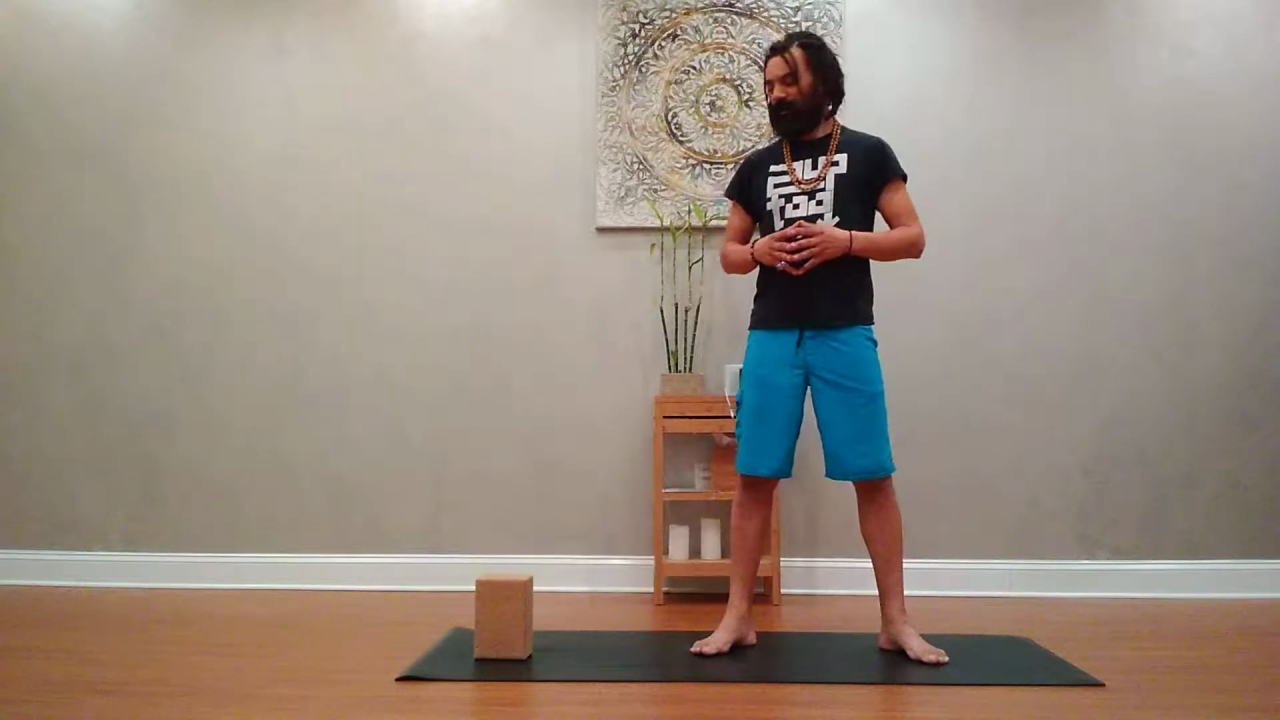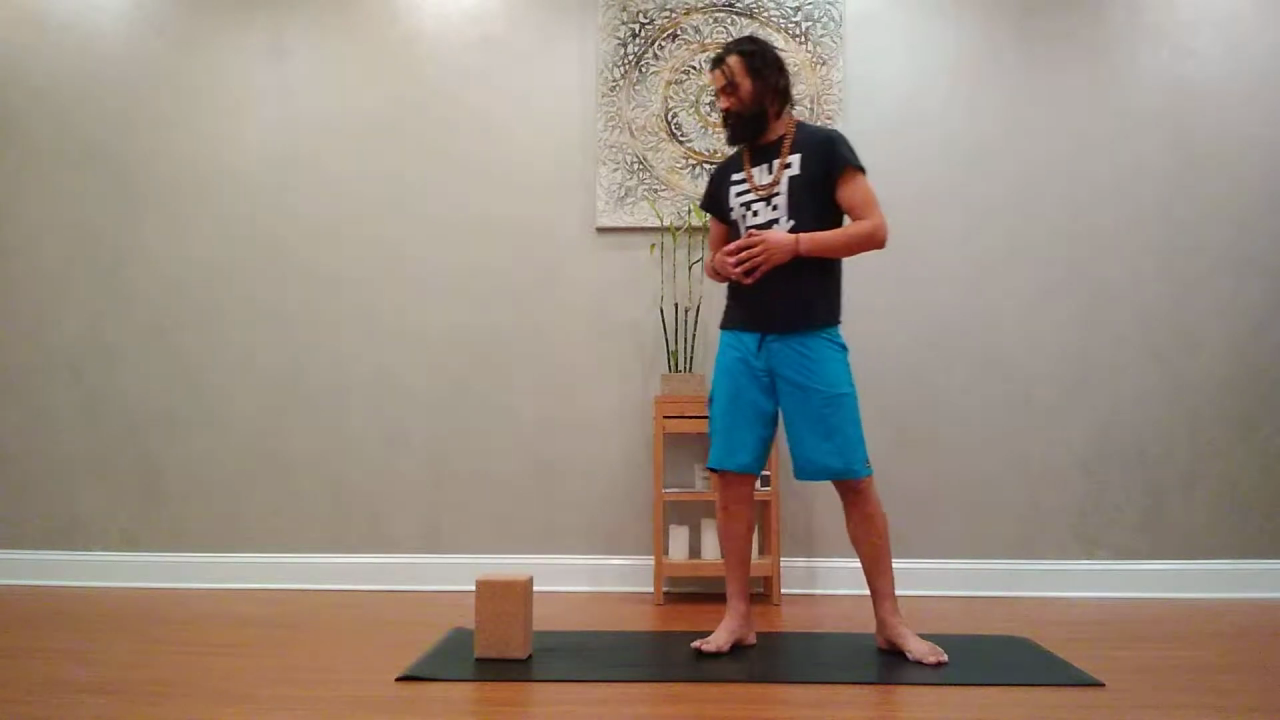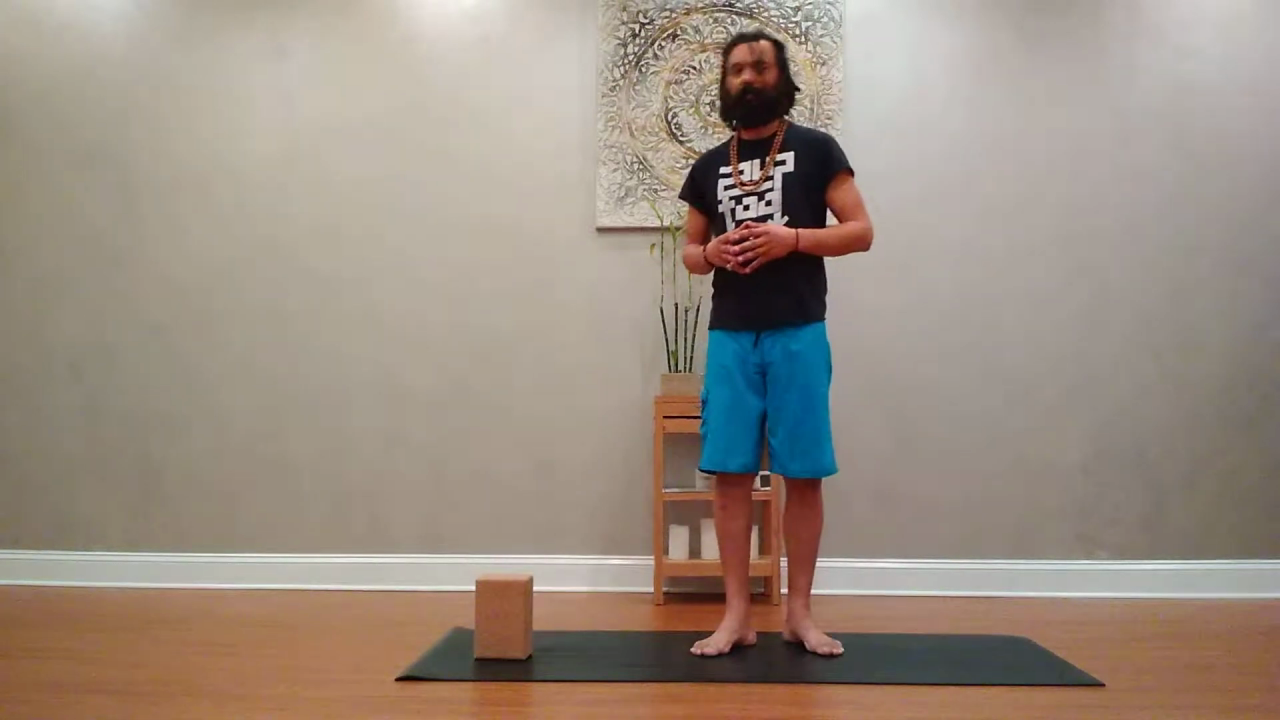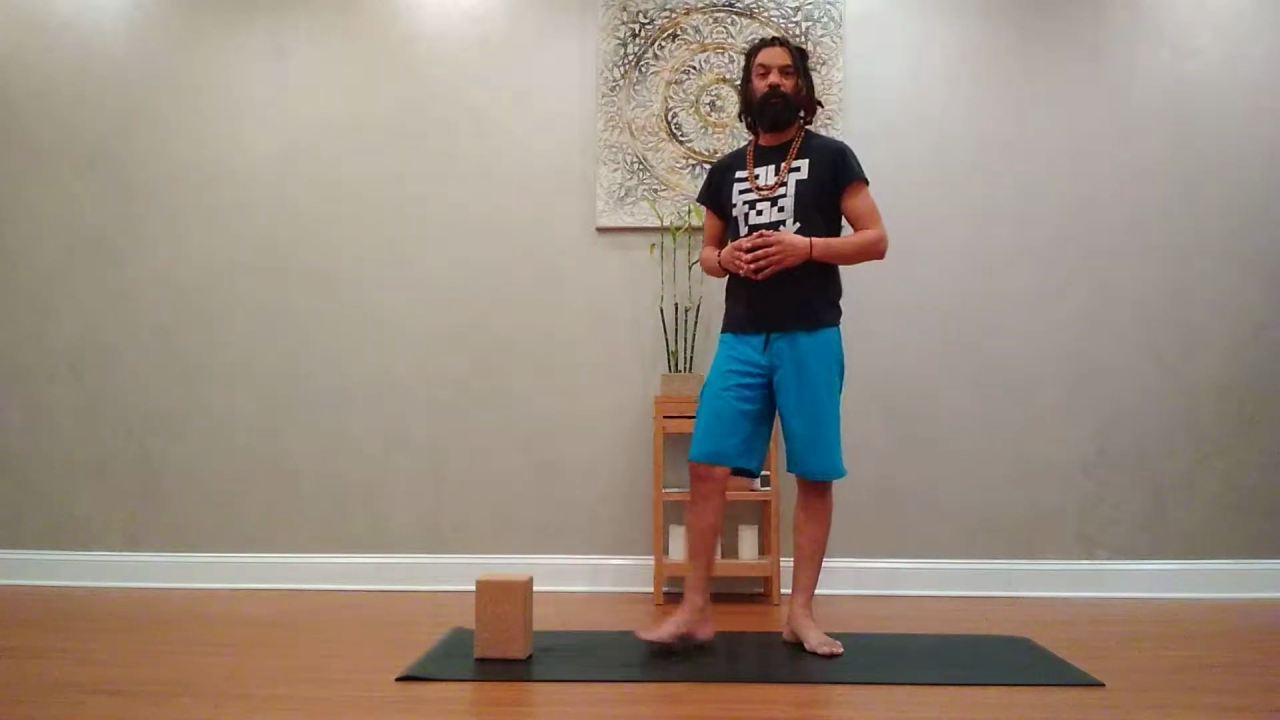
dt=0.7s
person 1, frame 1
left shoulder: (869, 153)
right shoulder: (758, 166)
left elbow: (913, 238)
right elbow: (728, 253)
left wrist: (843, 240)
right wrist: (760, 251)
left hip: (846, 336)
right hip: (771, 338)
left knee: (873, 477)
right knee: (755, 477)
left ankle: (895, 621)
right ankle: (738, 616)
person 1, frame 2
left shoulder: (824, 146)
right shoulder: (726, 172)
left elbow: (874, 229)
left wrist: (791, 244)
right wrist: (722, 263)
left hip: (812, 339)
right hip: (740, 341)
left knee: (852, 478)
right knee: (732, 475)
left ankle: (889, 619)
right ankle: (738, 615)
person 1, frame 3
left shoulder: (816, 148)
right shoulder: (709, 166)
left elbow: (860, 231)
right elbow: (689, 250)
left wrist: (791, 238)
right wrist: (712, 253)
left hip: (799, 333)
right hip: (730, 336)
left knee: (804, 474)
right knee: (730, 474)
left ankle: (799, 612)
right ankle: (738, 614)
person 1, frame 4
left shoulder: (831, 156)
right shoulder: (726, 170)
left elbow: (875, 240)
right elbow: (708, 251)
left wrist: (806, 247)
right wrist: (727, 257)
left hip: (810, 339)
right hip: (741, 338)
left knee: (815, 476)
right knee: (707, 468)
left ankle: (800, 612)
right ankle: (694, 609)
